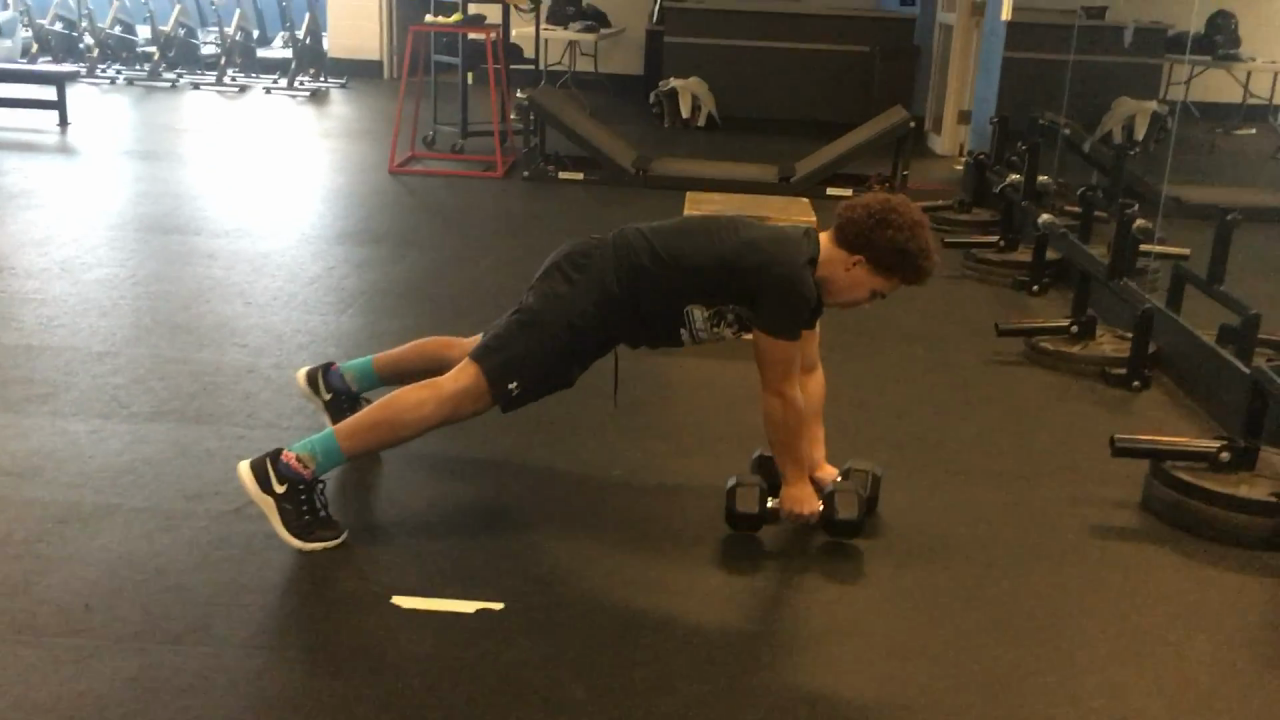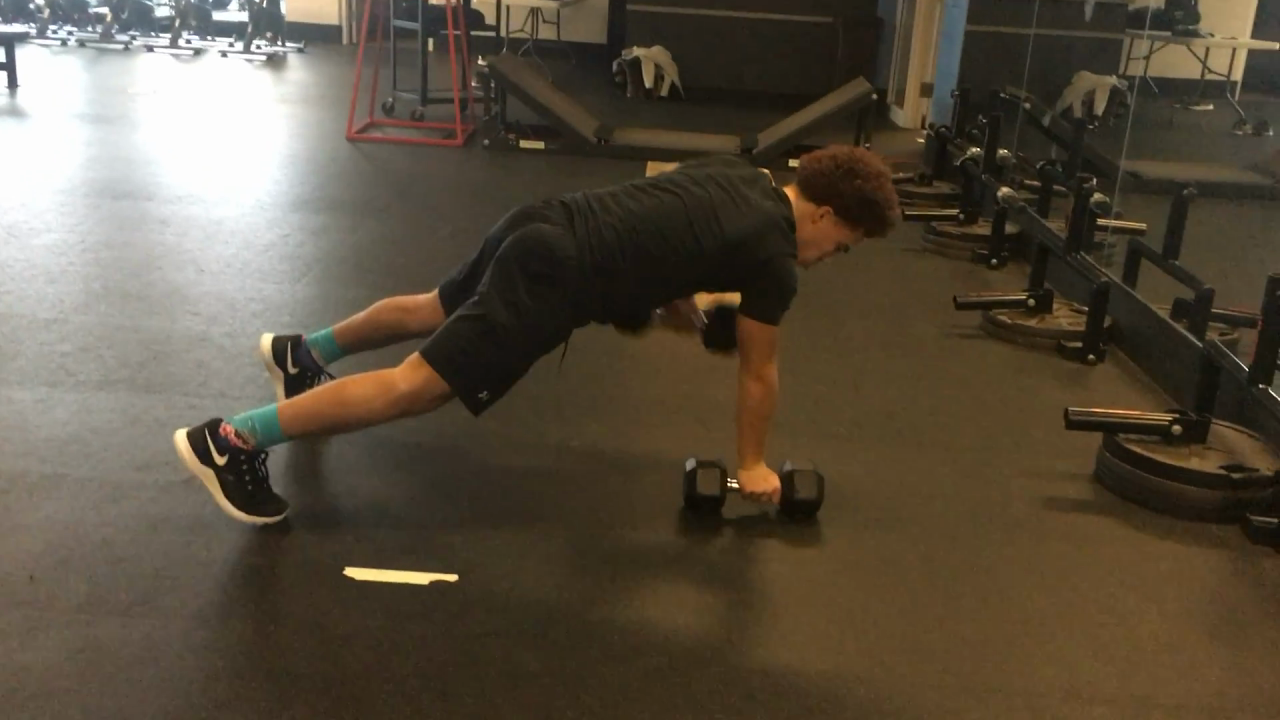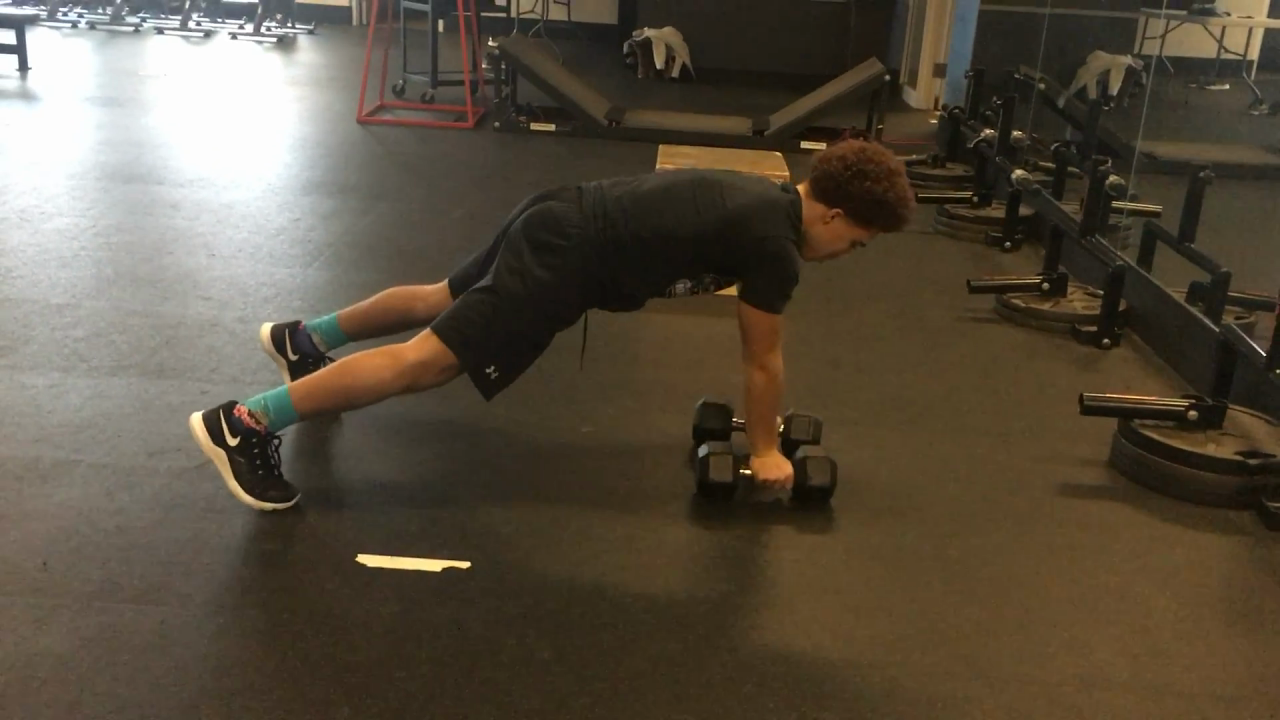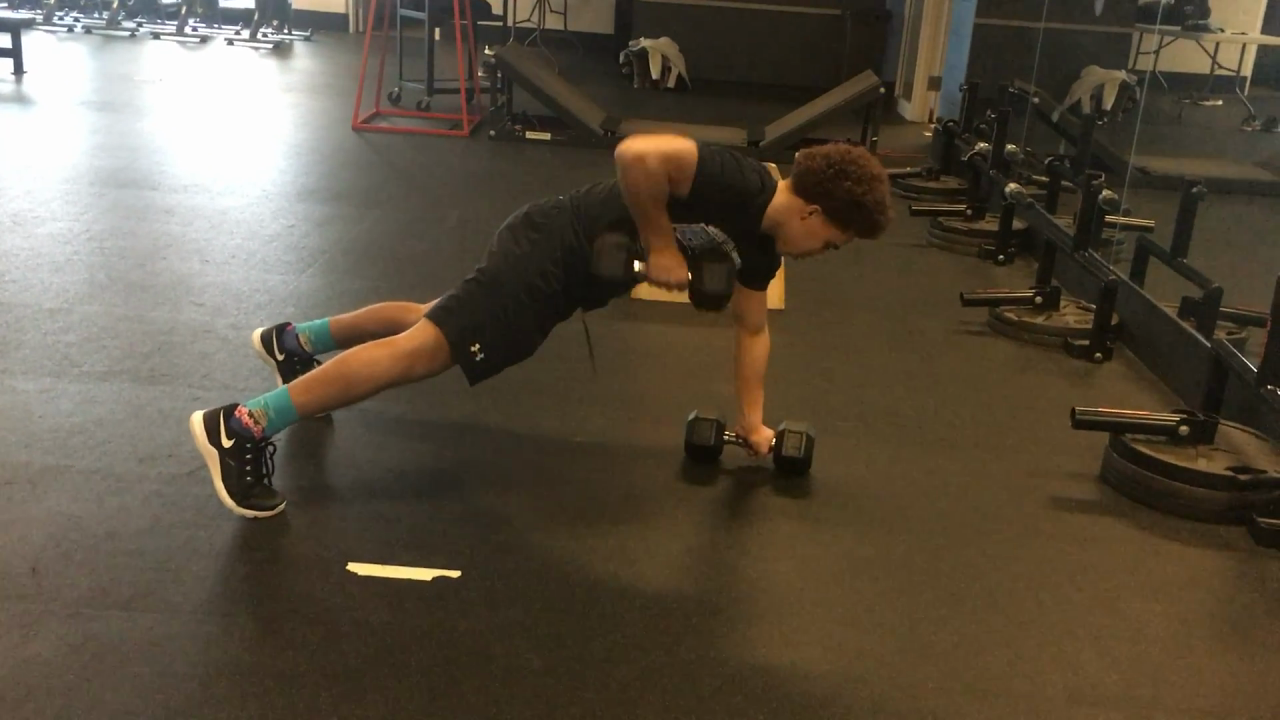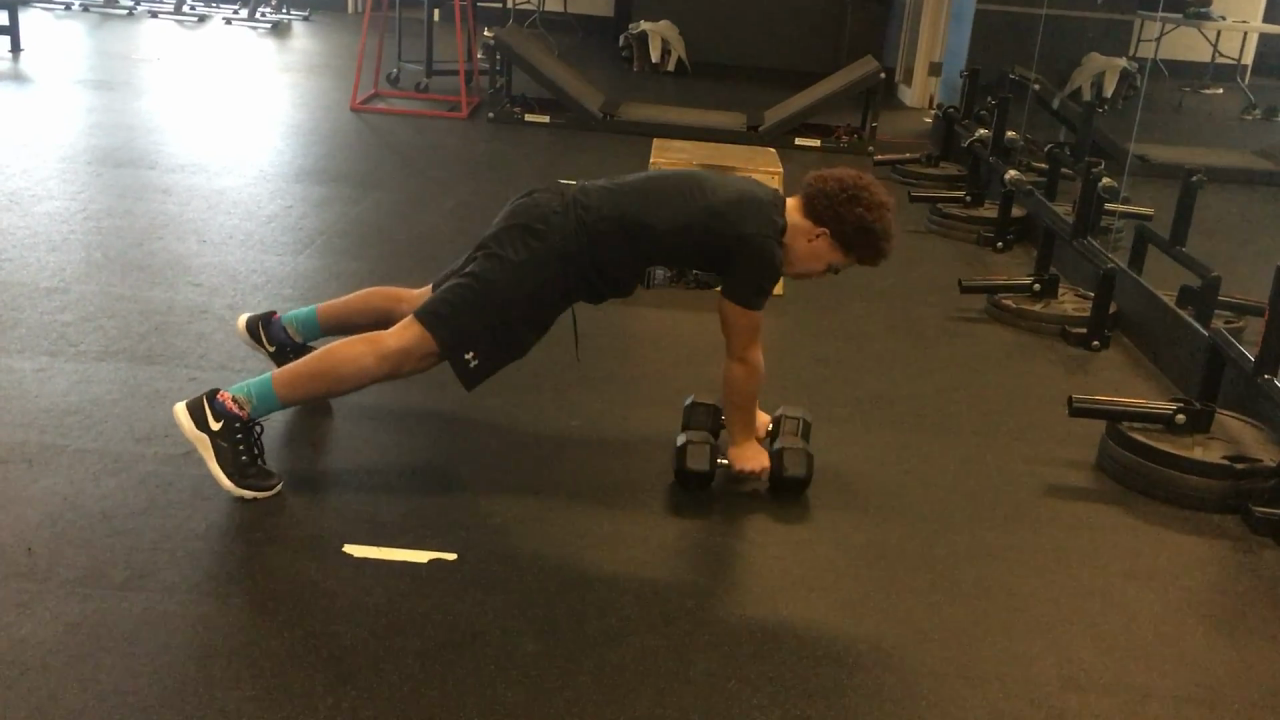
dt=1s
person 1, frame 1
left shoulder: (805, 267)
right shoulder: (786, 275)
left elbow: (809, 371)
right elbow: (781, 393)
left wrist: (819, 459)
right wrist: (795, 483)
left hip: (601, 286)
right hip: (592, 292)
left knee: (478, 353)
right knee: (467, 388)
left ankle: (340, 379)
right ankle: (290, 469)
person 1, frame 2
left shoulder: (742, 174)
right shoulder: (774, 258)
right elbow: (759, 375)
left wrist: (675, 300)
right wrist: (751, 466)
left hip: (541, 225)
right hip: (554, 277)
left knee: (432, 313)
right knee: (417, 385)
left ankle: (300, 352)
right ankle: (230, 441)
person 1, frame 3
left shoulder: (767, 204)
right shoulder: (775, 245)
left elbow: (751, 339)
right elbow: (764, 360)
left wrist: (758, 411)
right wrist: (764, 450)
left hip: (558, 216)
right hip: (564, 258)
left knee: (441, 303)
right knee: (429, 358)
left ankle: (305, 340)
right ankle: (244, 423)
person 1, frame 4
left shoulder: (760, 237)
right shoulder: (739, 181)
left elbow: (751, 329)
right elbow: (634, 154)
left wrist: (751, 423)
right wrist: (660, 249)
left hip: (570, 272)
right hip: (551, 251)
left knee: (432, 318)
right knee: (425, 349)
left ankle: (293, 340)
right ankle: (241, 428)
person 1, frame 5
left shoulder: (761, 210)
right shoulder: (758, 242)
left elbow: (743, 343)
right elbow: (742, 355)
left wrist: (749, 412)
right wrist: (742, 438)
left hip: (550, 216)
right hip: (550, 252)
left knee: (427, 304)
right knee: (411, 344)
left ankle: (280, 327)
right ankle: (227, 411)
